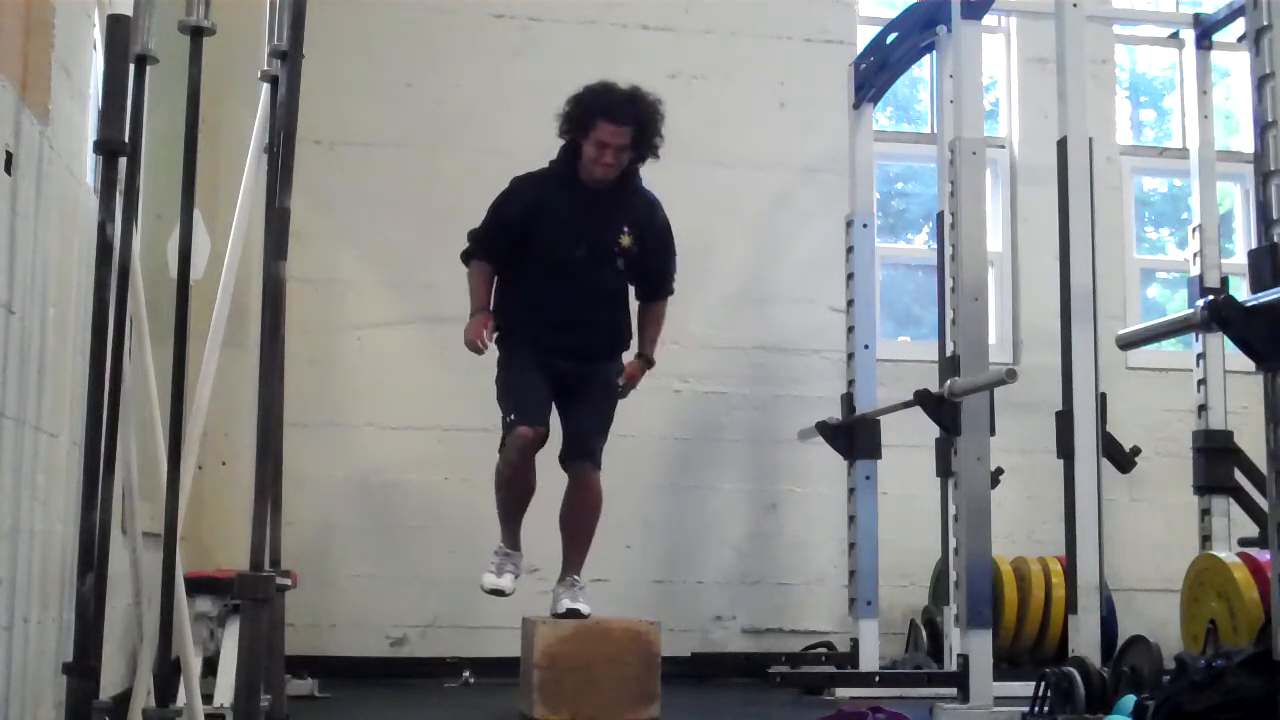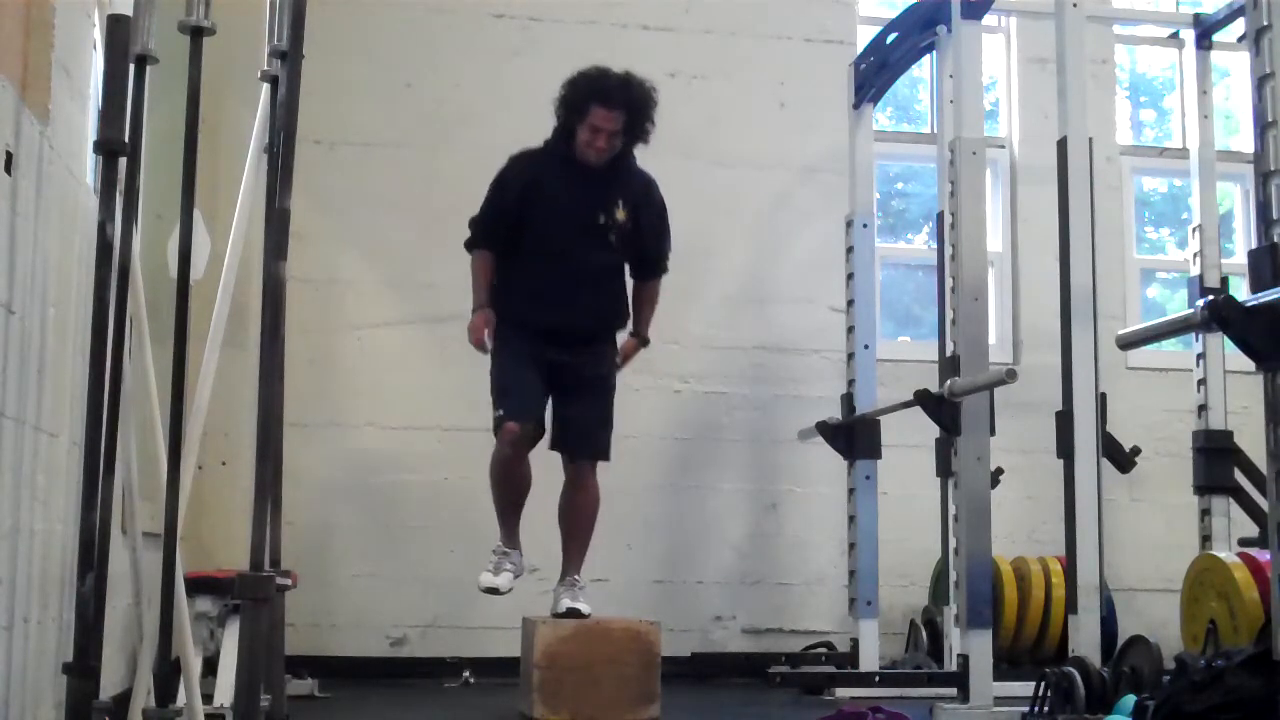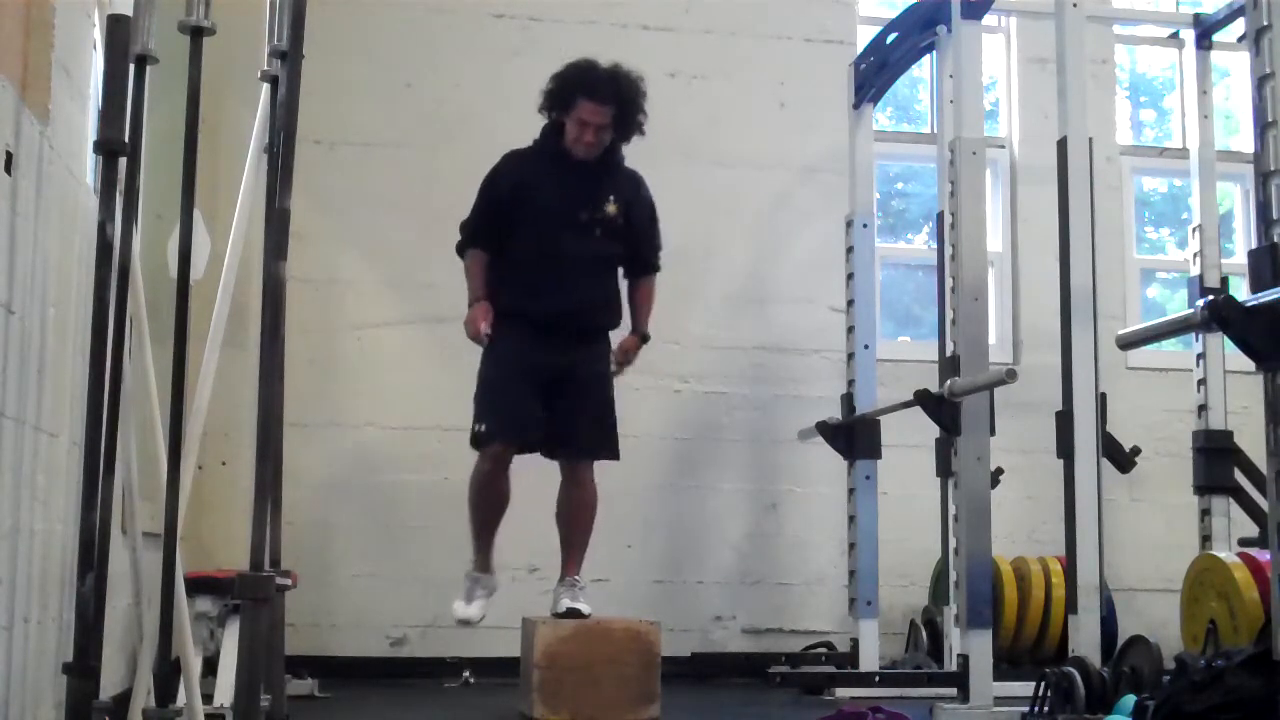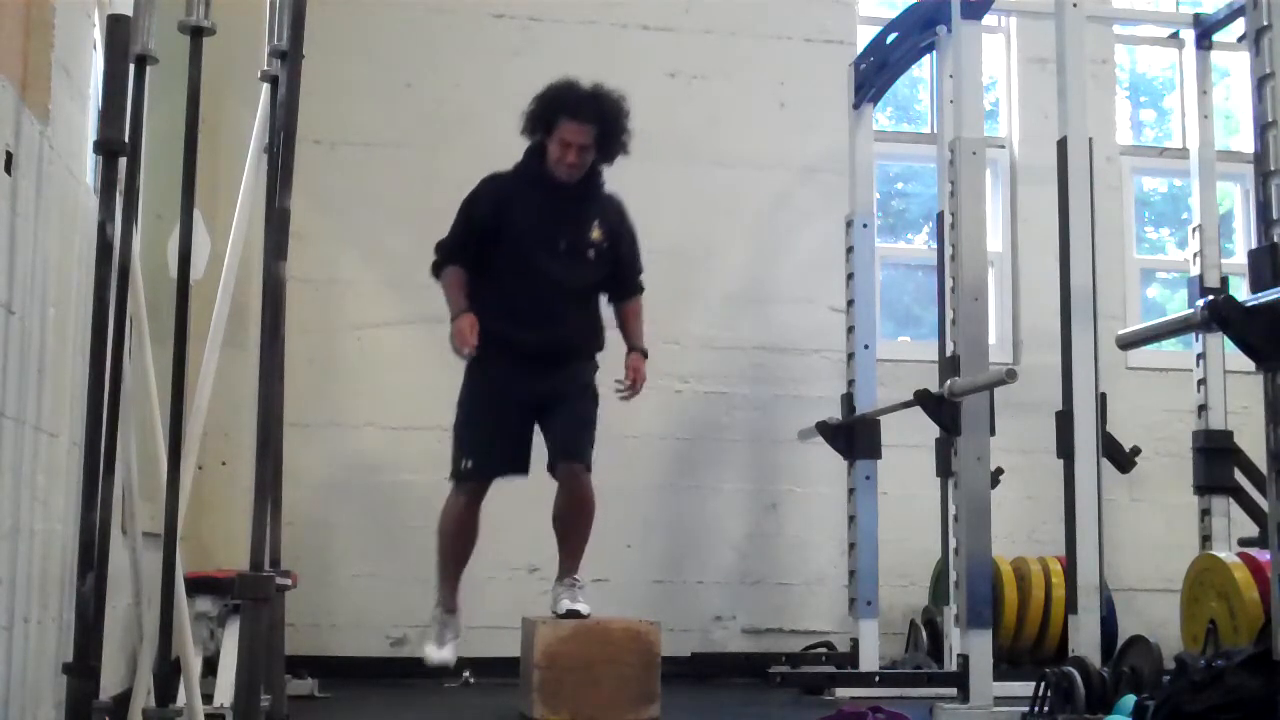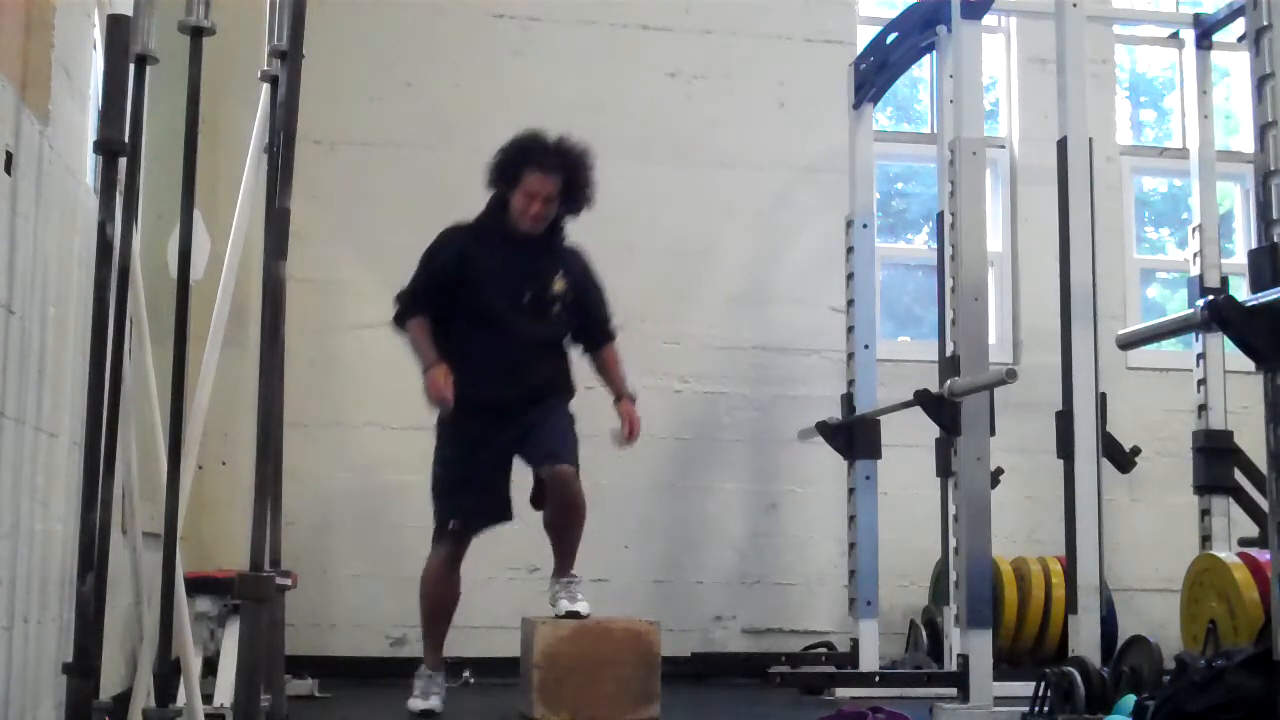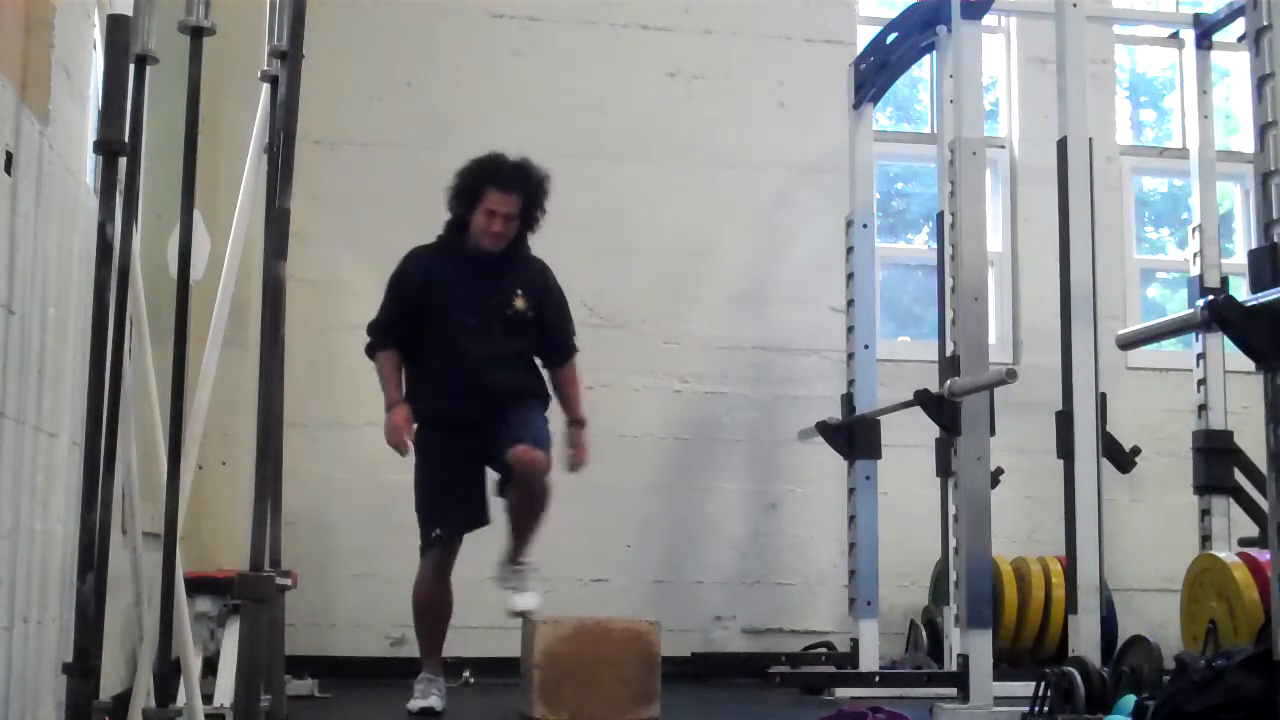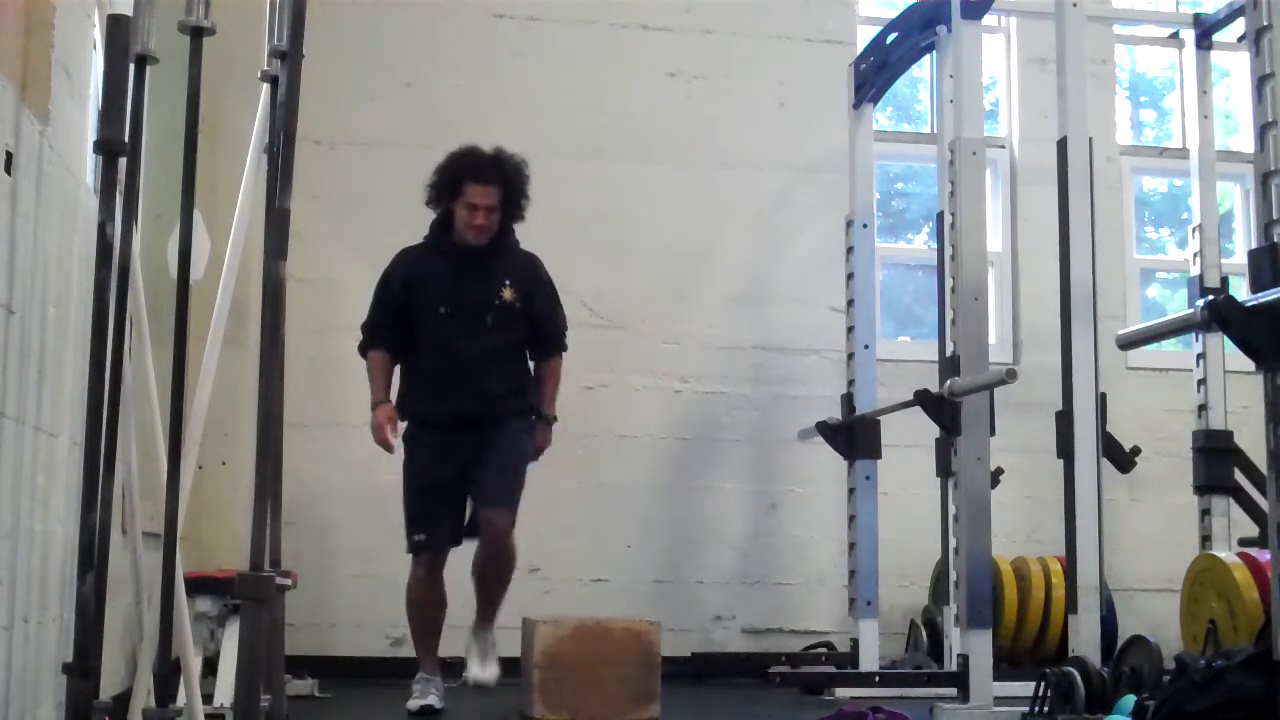
dt=0.2s
person 1, frame 1
left shoulder: (644, 212)
right shoulder: (533, 192)
left elbow: (655, 290)
right elbow: (483, 251)
left wrist: (645, 355)
right wrist: (481, 311)
left hip: (597, 360)
right hip: (527, 347)
left knee: (584, 467)
right knee: (523, 437)
left ankle: (570, 583)
right ankle: (509, 549)
person 1, frame 2
left shoulder: (639, 190)
right shoulder: (527, 171)
left elbow: (650, 268)
right elbow: (485, 240)
left wrist: (638, 333)
right wrist: (482, 305)
left hip: (591, 346)
right hip: (522, 334)
left knee: (582, 464)
right knee: (514, 433)
left ankle: (570, 583)
right ankle: (508, 547)
person 1, frame 3
left shoulder: (628, 188)
right shoulder: (518, 170)
left elbow: (643, 266)
right elbow: (477, 240)
left wrist: (638, 330)
right wrist: (479, 299)
left hip: (586, 345)
right hip: (516, 336)
left knee: (579, 465)
right knee: (496, 450)
left ankle: (569, 583)
right ankle: (480, 572)
person 1, frame 4
left shoulder: (608, 213)
right shoulder: (500, 192)
left elbow: (627, 288)
right elbow: (453, 258)
left wrist: (636, 349)
right wrist: (462, 312)
left hip: (570, 366)
right hip: (499, 361)
left knee: (575, 473)
right knee: (470, 485)
left ankle: (568, 584)
right ankle: (446, 612)
person 1, frame 5
left shoulder: (569, 264)
right shoulder: (461, 245)
left elbow: (597, 335)
right elbow: (413, 309)
left wrist: (623, 395)
right wrist: (433, 365)
left hip: (542, 403)
right hip: (471, 411)
left knee: (563, 477)
right knee: (450, 542)
left ankle: (564, 581)
right ankle: (431, 669)
person 1, frame 6
left shoulder: (534, 277)
right shoulder: (422, 267)
left elbow: (559, 354)
right elbow: (385, 341)
left wrist: (576, 420)
right wrist: (396, 402)
left hip: (513, 407)
right hip: (442, 424)
left knee: (531, 462)
right knee: (437, 555)
left ankle: (515, 565)
right ankle: (430, 674)
person 1, frame 7
left shoulder: (525, 270)
right shoulder: (412, 266)
left elbow: (550, 348)
right elbow: (379, 340)
left wrist: (545, 417)
right wrist: (382, 400)
left hip: (504, 421)
right hip: (431, 428)
left knee: (497, 527)
right knee: (428, 557)
left ankle: (484, 635)
right ankle: (428, 673)
